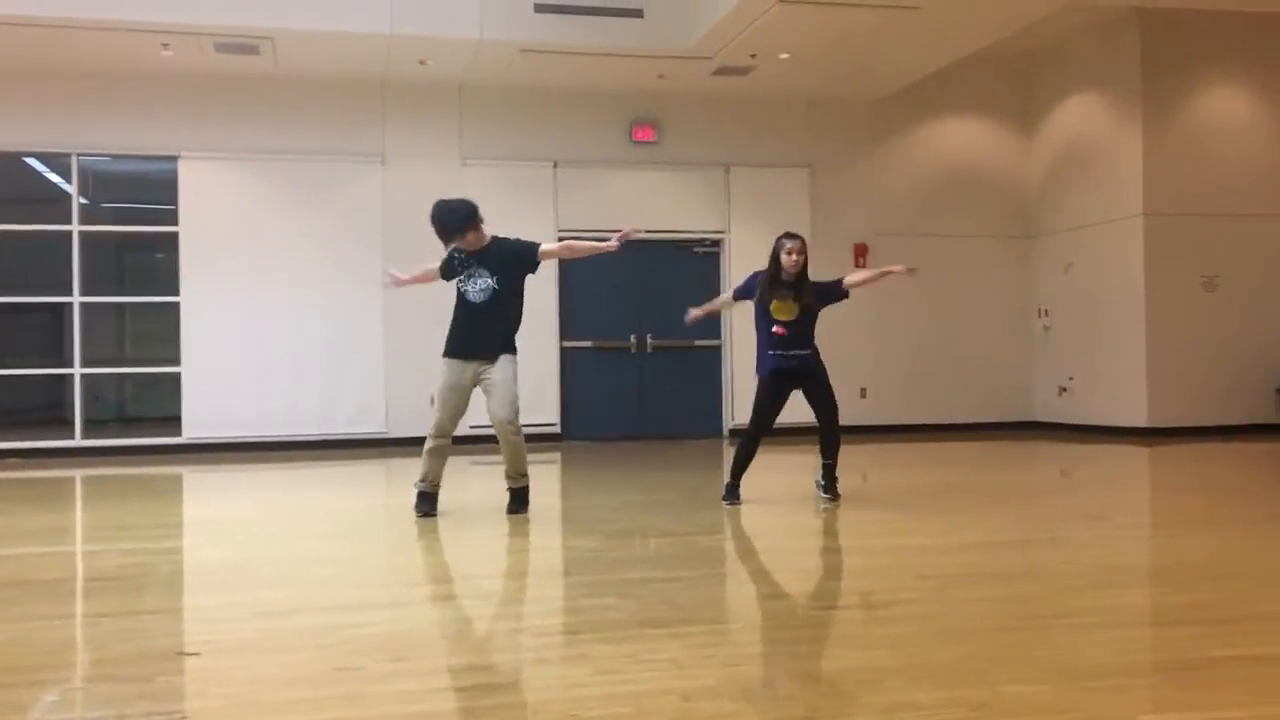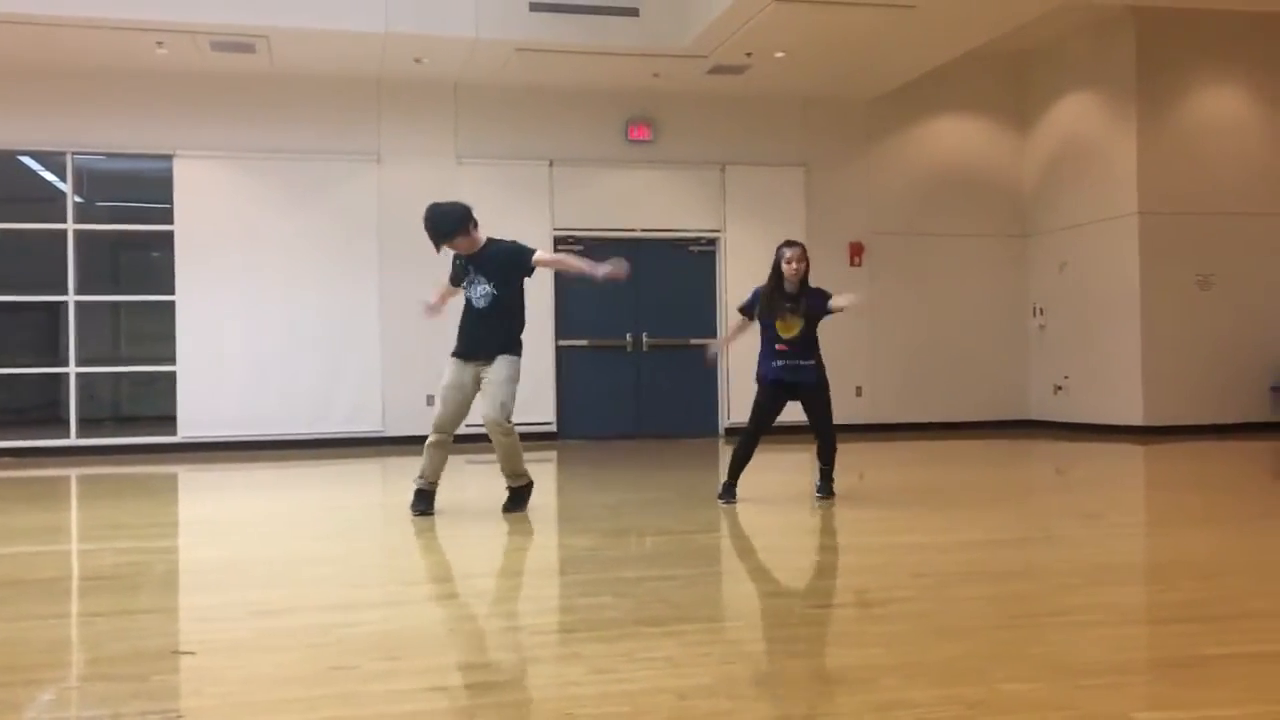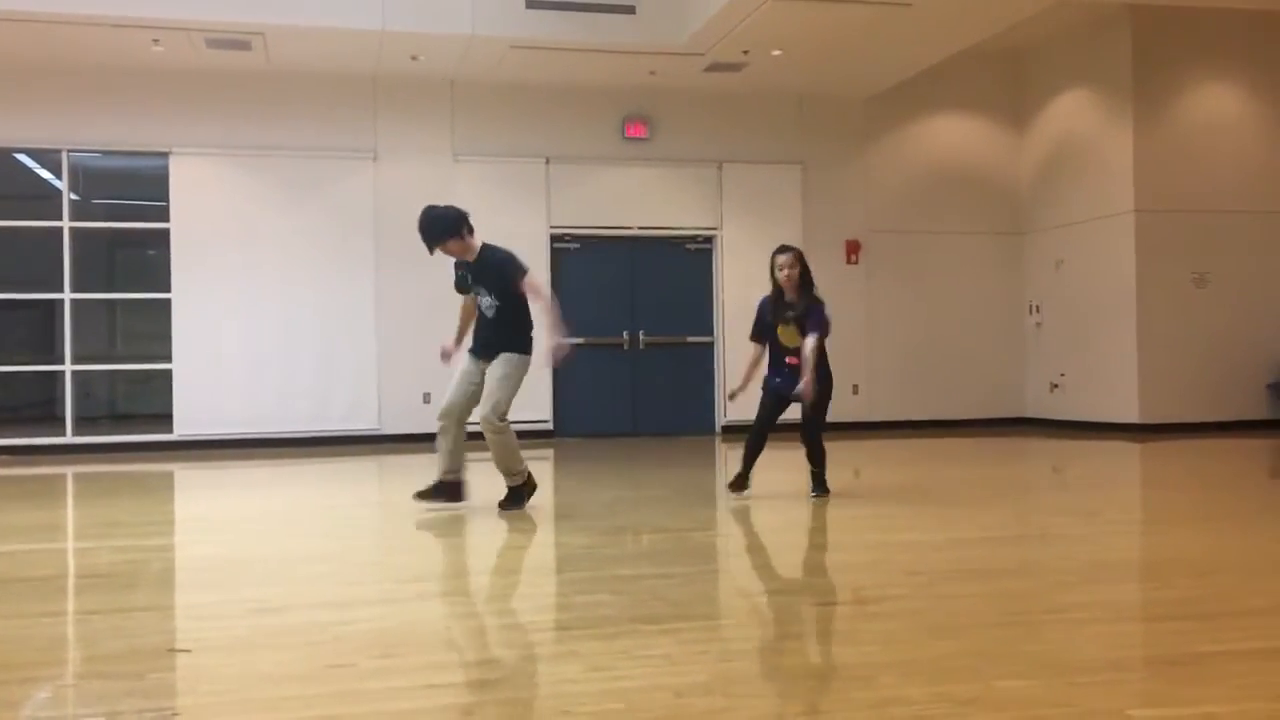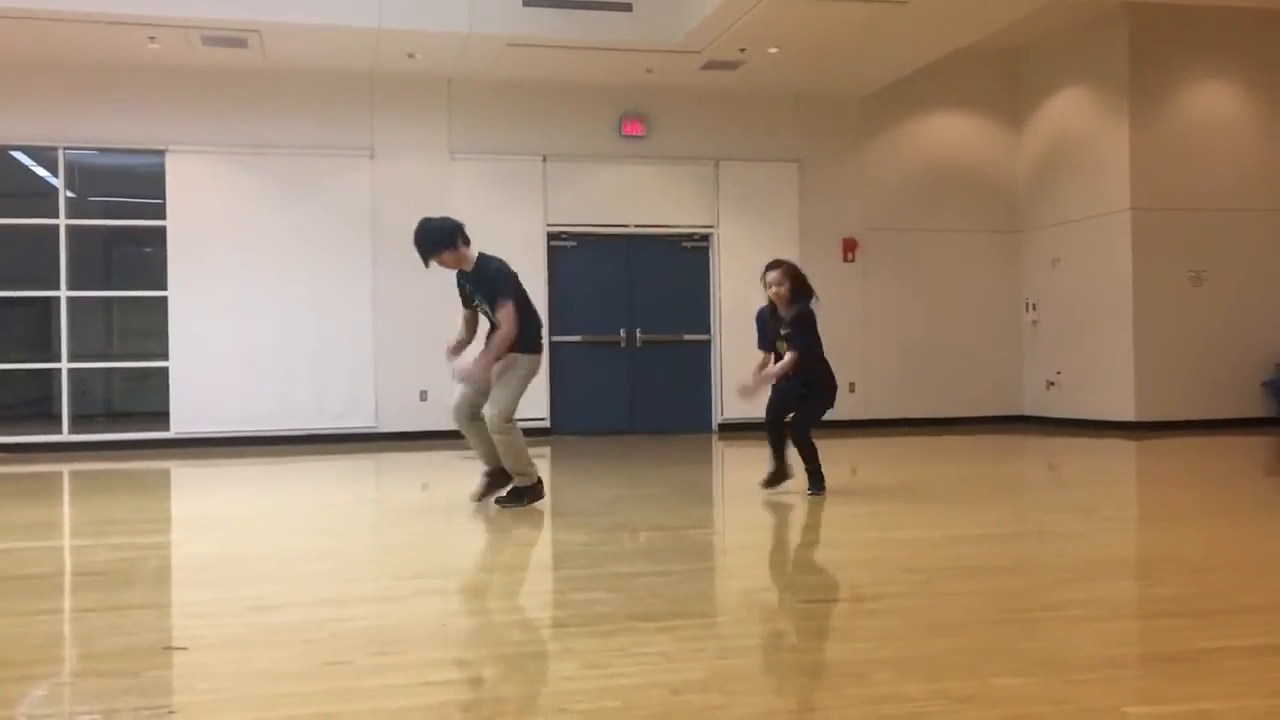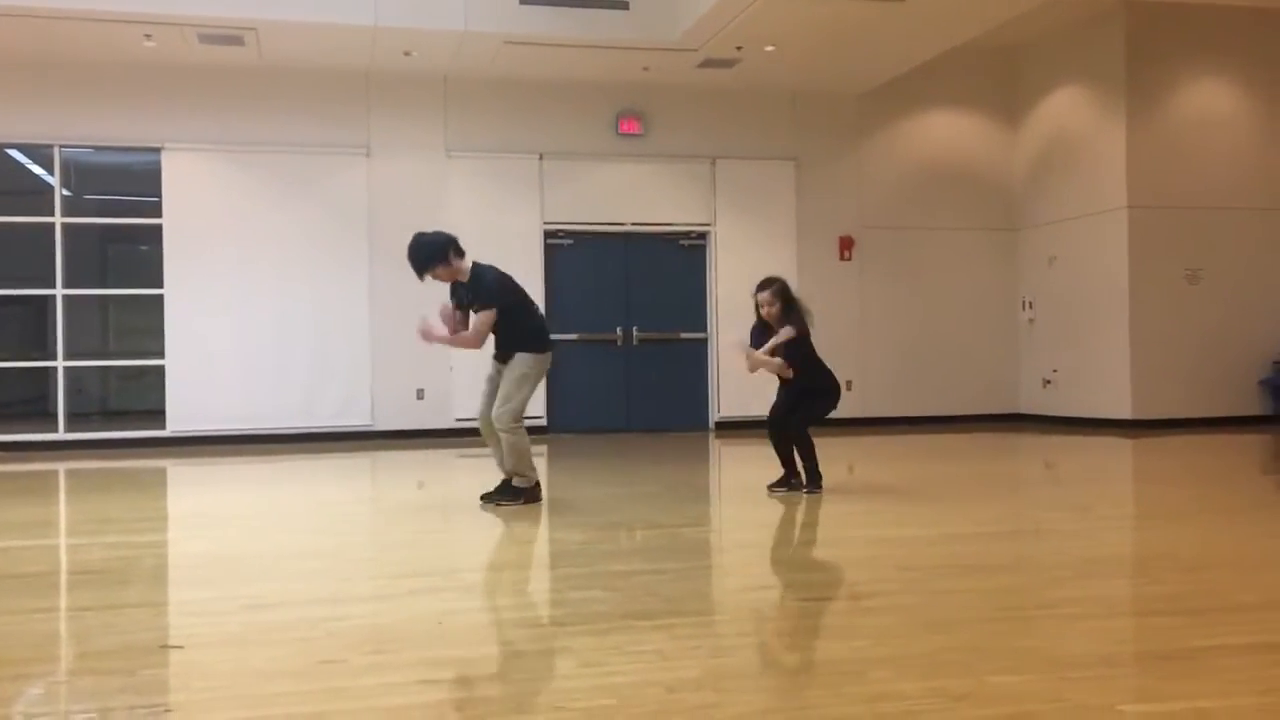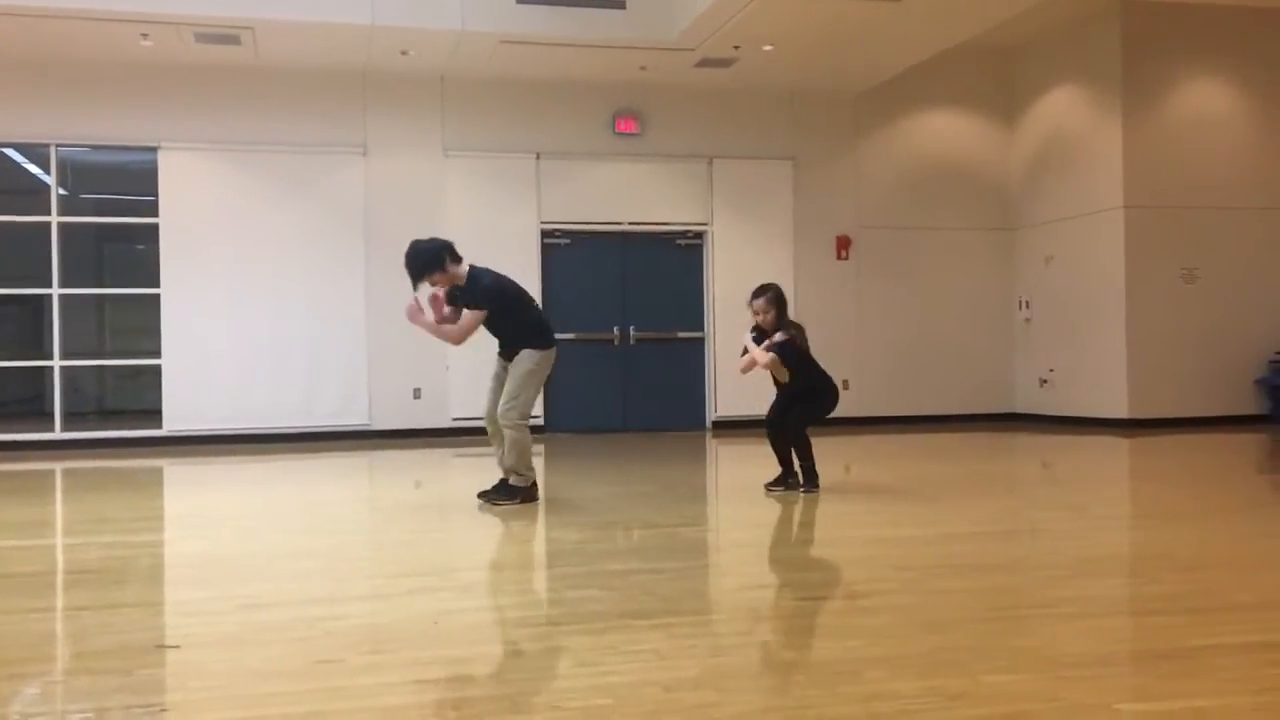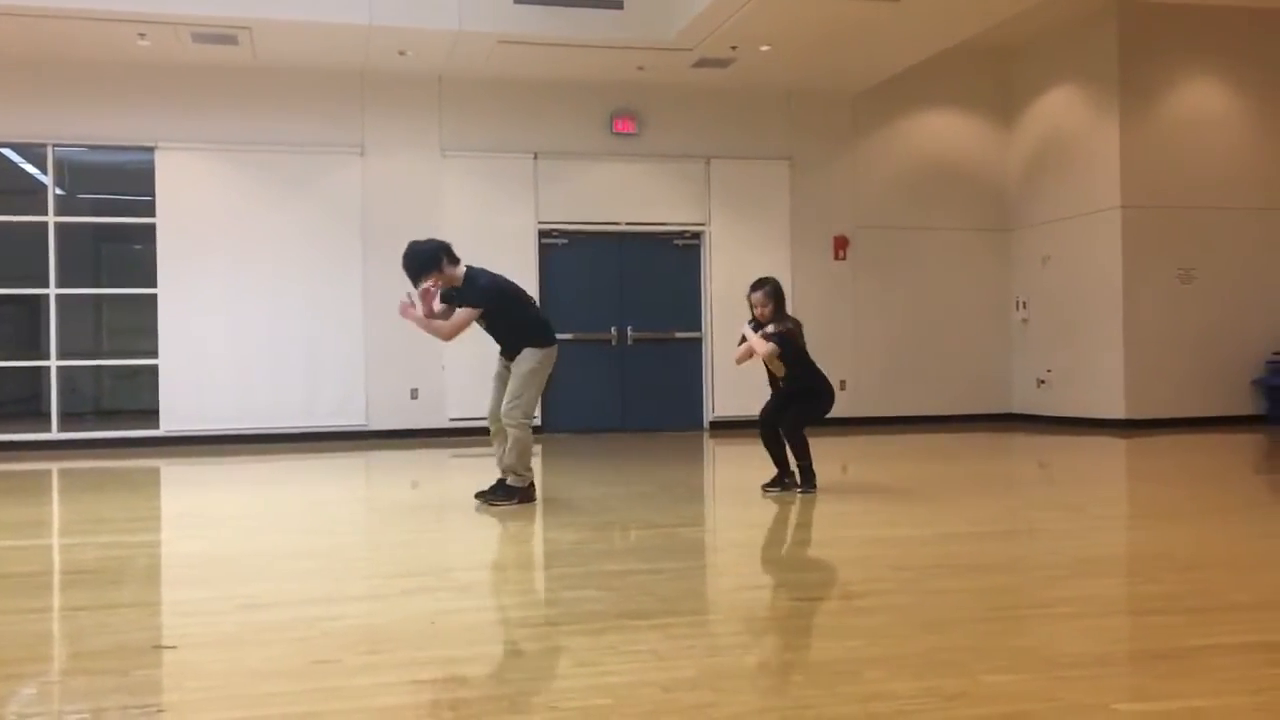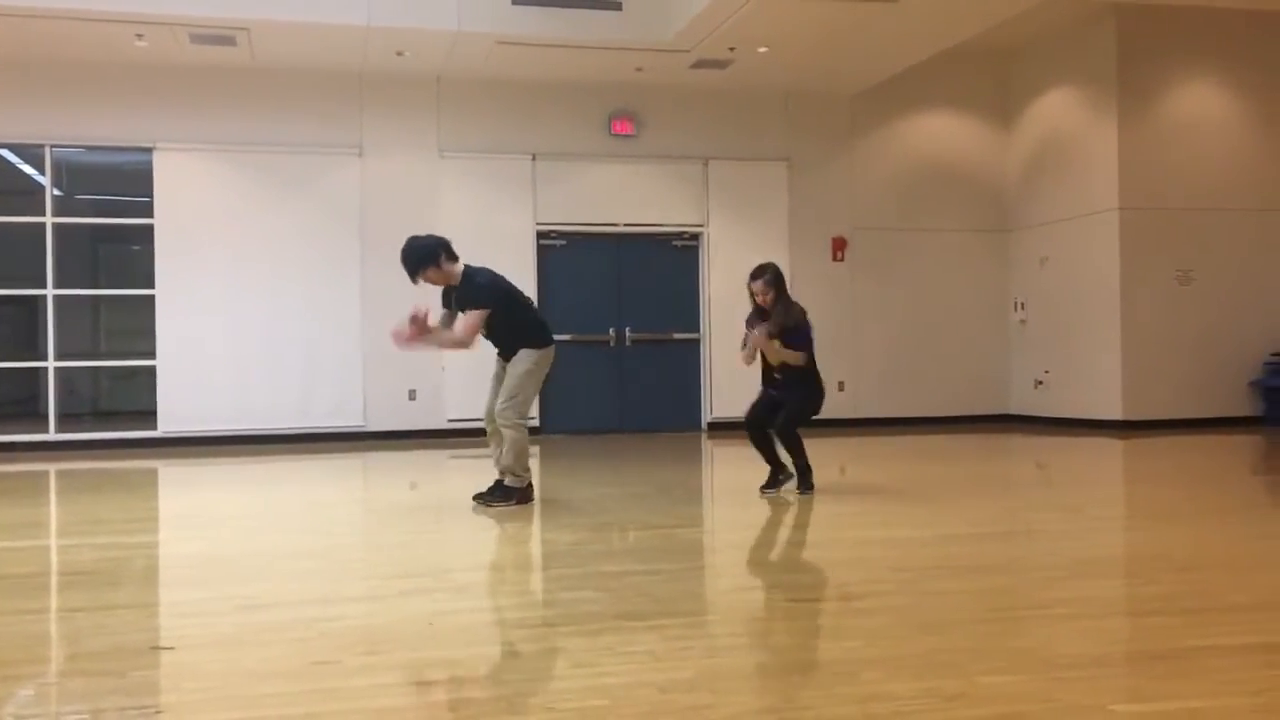
dt=0.1s
person 1, frame 1
left shoulder: (512, 251)
right shoulder: (457, 257)
left elbow: (559, 249)
right elbow: (436, 271)
left wrist: (605, 246)
right wrist: (404, 279)
left hip: (499, 355)
right hip: (458, 355)
left knee: (505, 420)
right knee: (441, 426)
left ankle: (519, 487)
right ankle: (427, 490)
person 1, frame 2
left shoulder: (507, 253)
right shoulder: (461, 261)
left elbow: (550, 260)
left wrist: (596, 270)
right wrist: (438, 301)
left hip: (501, 355)
right hip: (464, 356)
left knee: (494, 419)
right knee: (443, 423)
left ankle: (520, 484)
right ankle: (425, 488)
person 1, frame 3
left shoulder: (496, 260)
right shoulder: (462, 267)
left elbow: (540, 293)
left wrist: (556, 332)
right wrist: (456, 340)
left hip: (512, 350)
right hip: (481, 353)
left knee: (490, 416)
right knee: (450, 411)
left ankle: (520, 482)
right ankle: (449, 481)
person 1, frame 4
left shoulder: (494, 272)
right shoulder: (463, 277)
left elbow: (509, 328)
left wrist: (481, 366)
right wrist: (459, 345)
left hip: (523, 350)
right hip: (498, 351)
left knee: (497, 415)
right knee: (463, 409)
left ankle: (528, 483)
right ankle: (498, 470)
person 1, frame 5
left shoulder: (488, 281)
right shoulder: (459, 287)
left elbow: (477, 338)
right elbow: (459, 331)
left wrist: (435, 337)
right wrist: (449, 324)
left hip: (530, 350)
right hip: (507, 353)
left knee: (504, 417)
right knee: (487, 419)
left ankle: (526, 485)
right ankle: (512, 478)
person 1, frame 6
left shoulder: (486, 285)
right shoulder: (457, 289)
left elbow: (457, 336)
right elbow: (446, 326)
left wrist: (421, 319)
right wrist: (435, 310)
left hip: (535, 348)
right hip: (510, 350)
left knee: (510, 414)
right knee: (494, 417)
left ankle: (523, 484)
right ankle: (511, 479)
person 1, frame 7
left shoulder: (483, 285)
right shoulder: (454, 289)
left elbow: (449, 332)
right elbow: (439, 322)
left wrist: (413, 315)
right wrist: (427, 307)
left hip: (536, 346)
right hip: (511, 349)
left knee: (514, 414)
right knee: (497, 416)
left ankle: (521, 484)
right ankle: (509, 479)
person 1, frame 8
left shoulder: (482, 284)
right shoulder: (452, 290)
left elbow: (464, 339)
right elbow: (444, 329)
left wrist: (420, 339)
right wrist: (420, 328)
left hip: (534, 346)
right hip: (508, 350)
left knee: (509, 414)
right knee: (494, 417)
left ankle: (517, 485)
right ankle: (507, 481)
person 2, frame 1
left shoulder: (815, 290)
right shoulder: (761, 282)
left elbow: (851, 281)
right elbow: (733, 296)
left wrist: (889, 270)
right wrist: (703, 310)
left hip: (808, 364)
right hip: (774, 368)
left knee: (830, 422)
right knee: (758, 427)
left ankle: (828, 480)
right ankle: (733, 484)
person 2, frame 2
left shoulder: (814, 297)
right shoulder: (764, 295)
left elbow: (835, 302)
right elbow: (746, 319)
left wrist: (849, 301)
right wrist: (722, 343)
left hip: (809, 372)
right hip: (775, 375)
left knee: (825, 430)
right knee: (754, 430)
left ankle: (825, 482)
right ankle: (729, 483)
person 2, frame 3
left shoulder: (812, 306)
right shoulder: (768, 305)
left elbow: (812, 343)
right elbow: (759, 347)
left wrist: (808, 379)
right wrist: (744, 383)
left hip: (815, 378)
right hip: (779, 379)
left knee: (811, 430)
right knee: (761, 426)
left ankle: (819, 480)
right ankle: (743, 475)
person 2, frame 4
left shoulder: (803, 317)
right shoulder: (765, 316)
left elbow: (791, 359)
right elbow: (765, 356)
left wrist: (758, 382)
right wrist: (756, 378)
left hip: (817, 385)
right hip: (788, 384)
left knee: (799, 426)
right knee: (773, 420)
left ankle: (815, 477)
right ankle: (779, 468)
person 2, frame 5
left shoulder: (797, 331)
right shoulder: (760, 329)
left elbow: (785, 369)
right elbow: (752, 367)
left wrist: (754, 357)
right wrist: (771, 344)
left hip: (822, 391)
right hip: (792, 390)
left knee: (796, 426)
right knee: (776, 422)
left ankle: (813, 476)
right ankle: (791, 475)
person 2, frame 6
left shoulder: (790, 336)
right shoulder: (759, 334)
left elbow: (765, 361)
right elbow: (743, 368)
left wrist: (749, 343)
right wrist: (765, 345)
left hip: (819, 393)
right hip: (790, 394)
left knee: (792, 426)
right knee: (773, 423)
left ankle: (810, 476)
right ankle: (789, 474)
person 2, frame 7
left shoulder: (788, 330)
right shoulder: (756, 327)
left elbow: (766, 352)
right elbow: (738, 358)
left wrist: (749, 334)
right wrist: (758, 334)
left hip: (814, 394)
right hip: (785, 393)
left knee: (790, 425)
right knee: (766, 423)
left ankle: (806, 475)
right ankle: (785, 475)
person 2, frame 8
left shoulder: (795, 317)
right shoulder: (756, 318)
left elbow: (801, 358)
right elbow: (747, 359)
left wrist: (771, 347)
right wrist: (752, 344)
left hip: (804, 388)
right hip: (774, 388)
left knee: (784, 426)
right knee: (753, 423)
left ankle: (804, 474)
right ankle: (779, 470)
